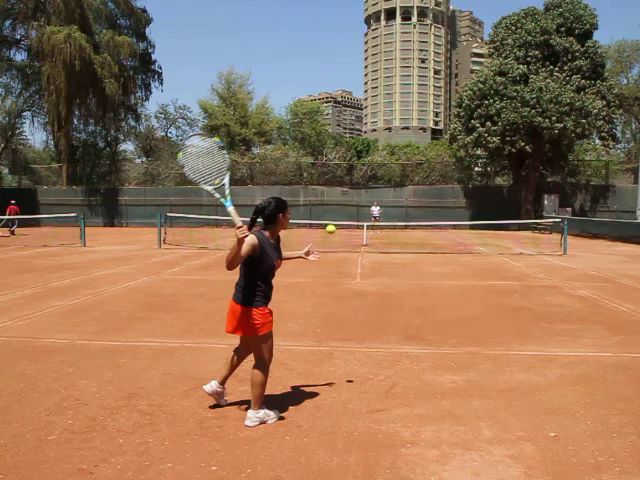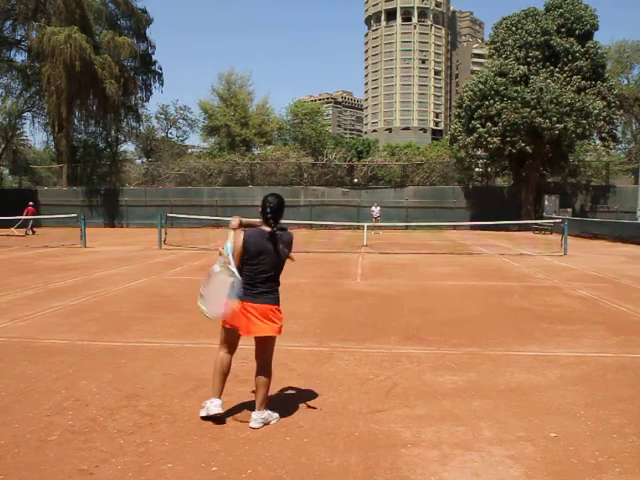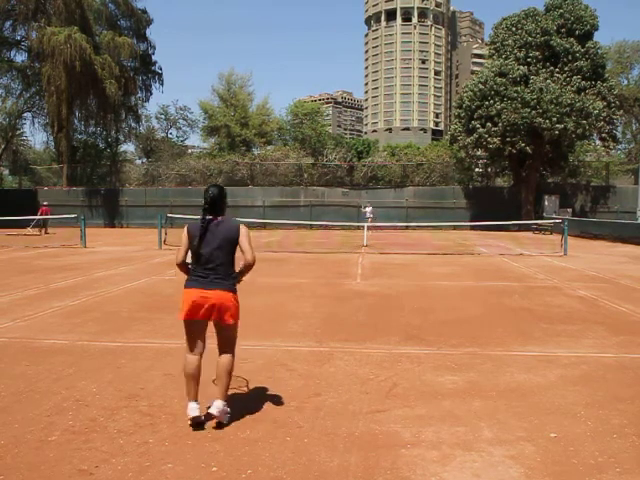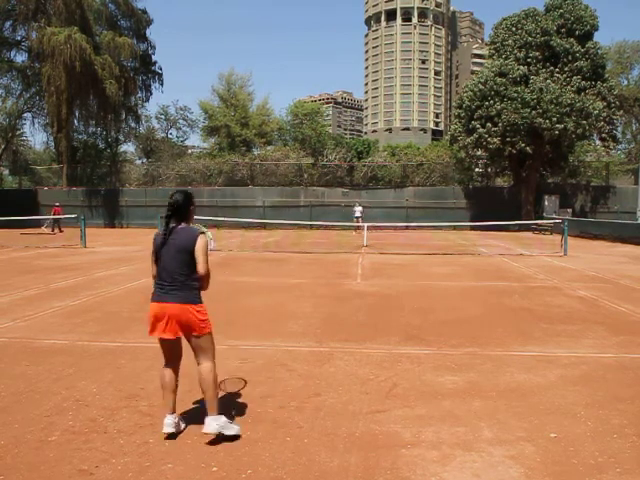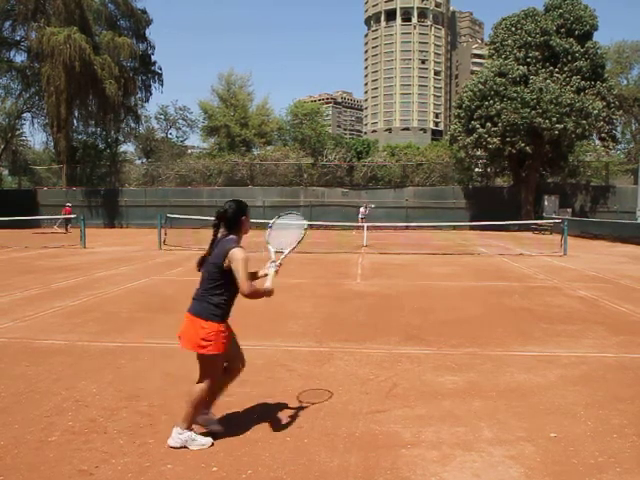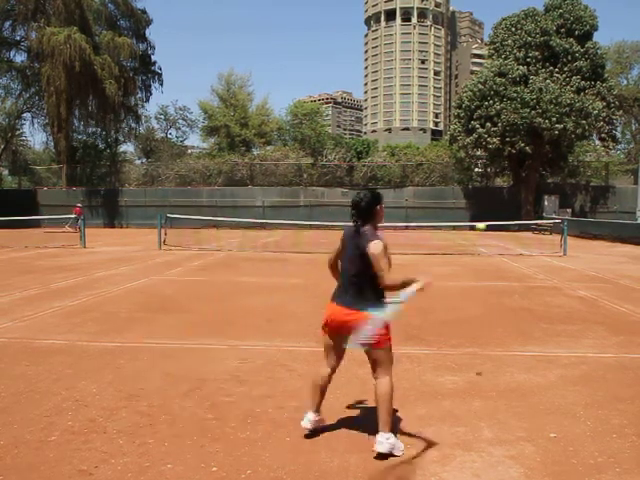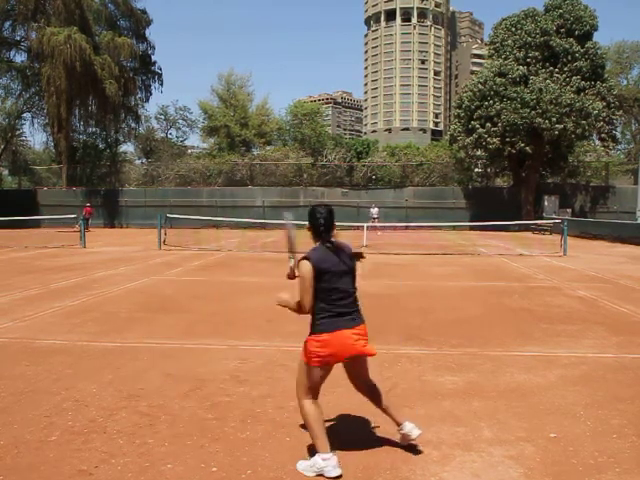
dt=0.7s
person 1, frame 1
left shoulder: (274, 238)
right shoulder: (254, 239)
right elbow: (230, 264)
left wrist: (299, 254)
right wrist: (238, 243)
left hip: (254, 304)
right hip: (251, 307)
left knee: (246, 348)
right knee: (263, 360)
left ankle: (217, 385)
right ankle: (256, 412)
person 1, frame 2
left shoulder: (244, 236)
right shoulder: (287, 238)
right wrist: (244, 225)
left hip: (238, 302)
right hip: (267, 307)
left knee: (226, 351)
right knee: (264, 360)
left ankle: (214, 402)
right ankle: (260, 413)
person 1, frame 3
left shoulder: (191, 228)
right shoulder: (237, 228)
left elbow: (180, 262)
right elbow: (250, 261)
right wrist: (237, 276)
left hip: (194, 292)
right hip: (224, 295)
left knee: (194, 351)
right knee: (226, 351)
left ankle: (193, 406)
right ankle: (220, 403)
person 1, frame 4
left shoulder: (159, 237)
right shoulder: (197, 235)
left elbow: (155, 273)
right elbow: (202, 271)
right wrist: (202, 286)
left hip: (160, 305)
right hip: (188, 305)
left knee: (170, 363)
right knee: (206, 360)
left ankle: (170, 419)
right ankle: (215, 418)
person 1, frame 5
left shoulder: (222, 244)
right shoulder: (234, 251)
right elbow: (247, 290)
left wrist: (263, 271)
right wrist: (266, 291)
left hip: (211, 318)
right hip: (208, 321)
left knee: (236, 364)
right knee: (210, 379)
left ankle: (202, 411)
right ankle: (181, 432)
person 1, frame 6
left shoulder: (349, 234)
right shoulder: (374, 242)
left elbow: (332, 265)
right elbow: (386, 283)
right wrist: (412, 282)
left hip: (338, 310)
right hip: (364, 315)
left knee: (329, 365)
right knee: (383, 374)
left ankle: (312, 416)
right ankle: (384, 436)
person 1, frame 7
left shoulder: (309, 261)
right shoulder: (346, 251)
left elbow: (305, 307)
left wrist: (287, 302)
left hip: (326, 335)
right hip: (356, 330)
left knee: (305, 396)
right knee: (363, 382)
right ankle: (404, 426)
